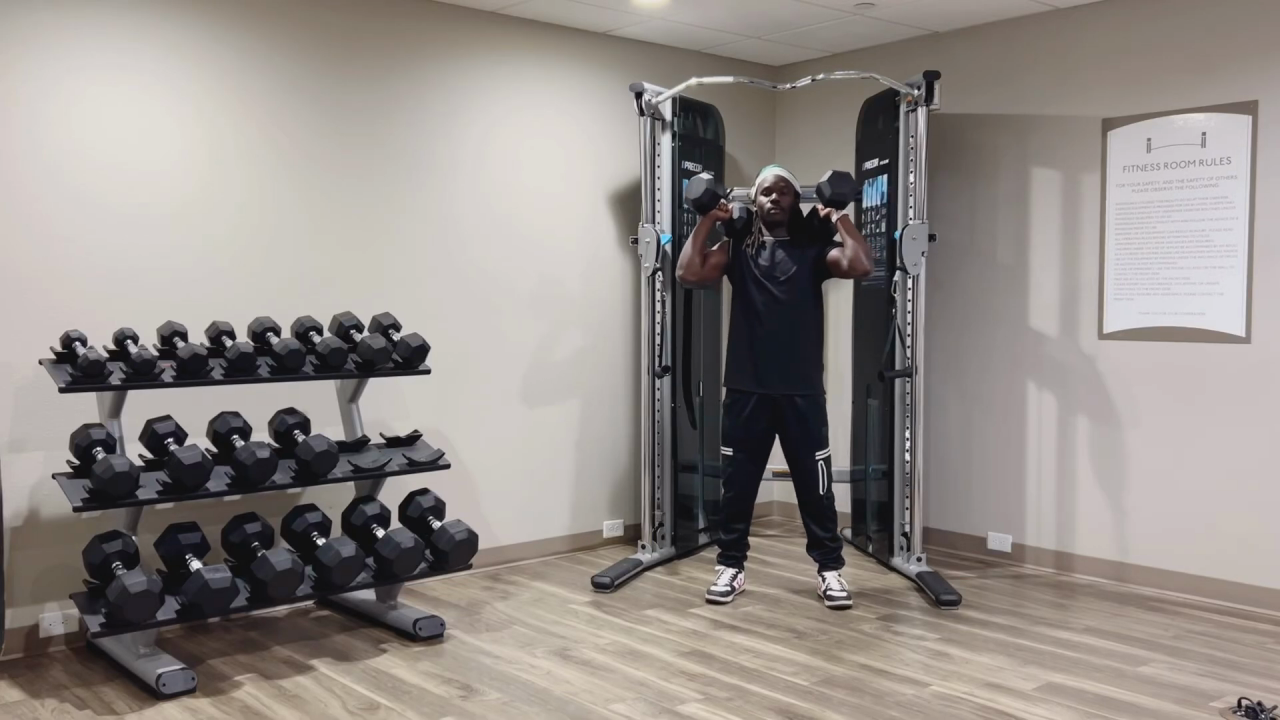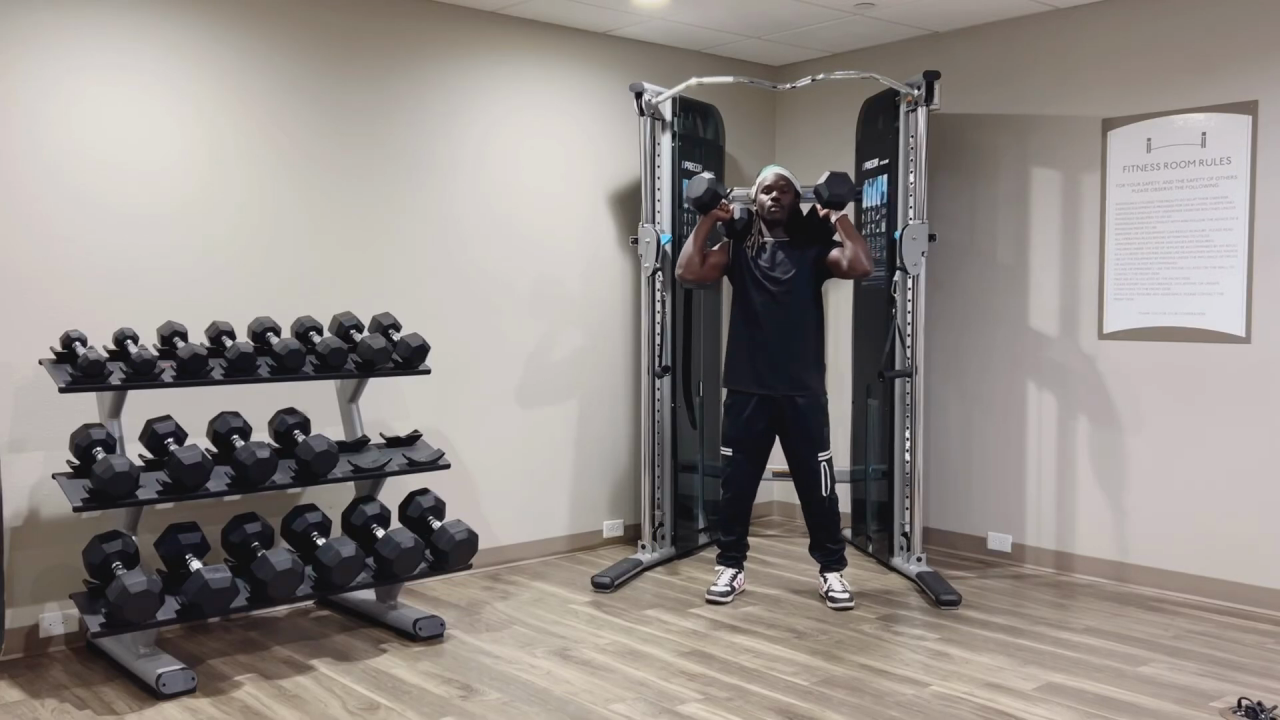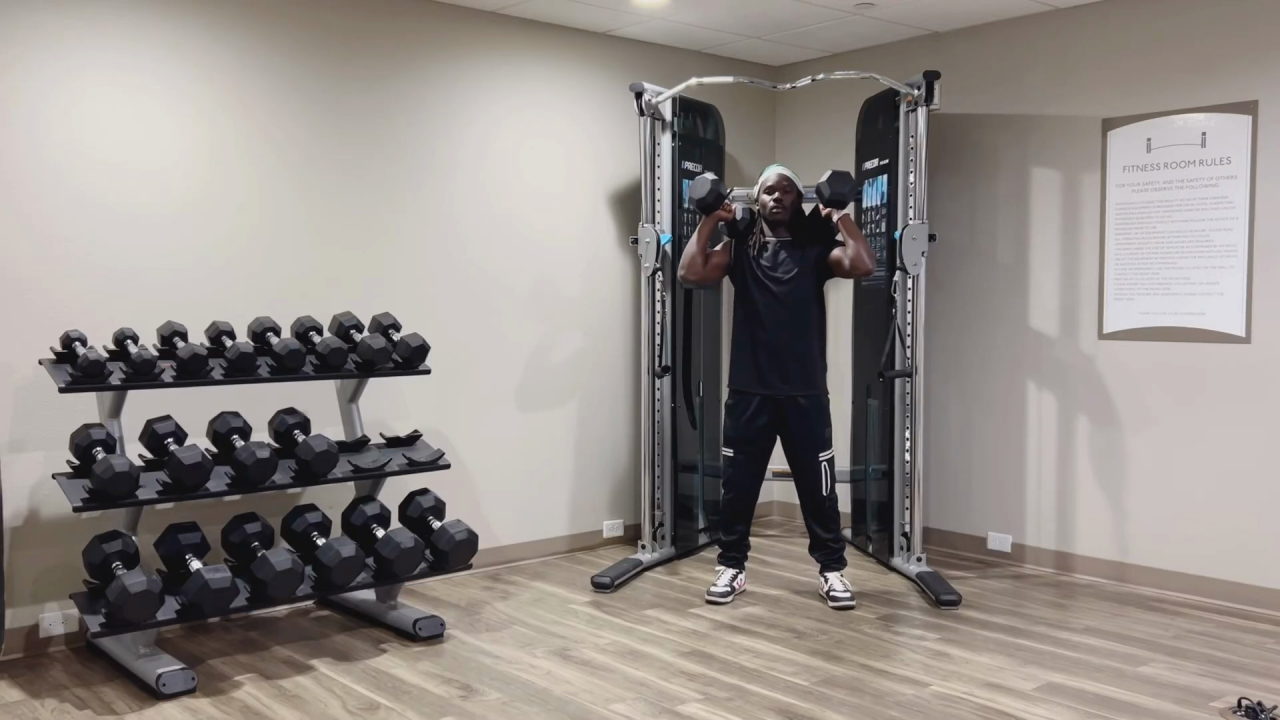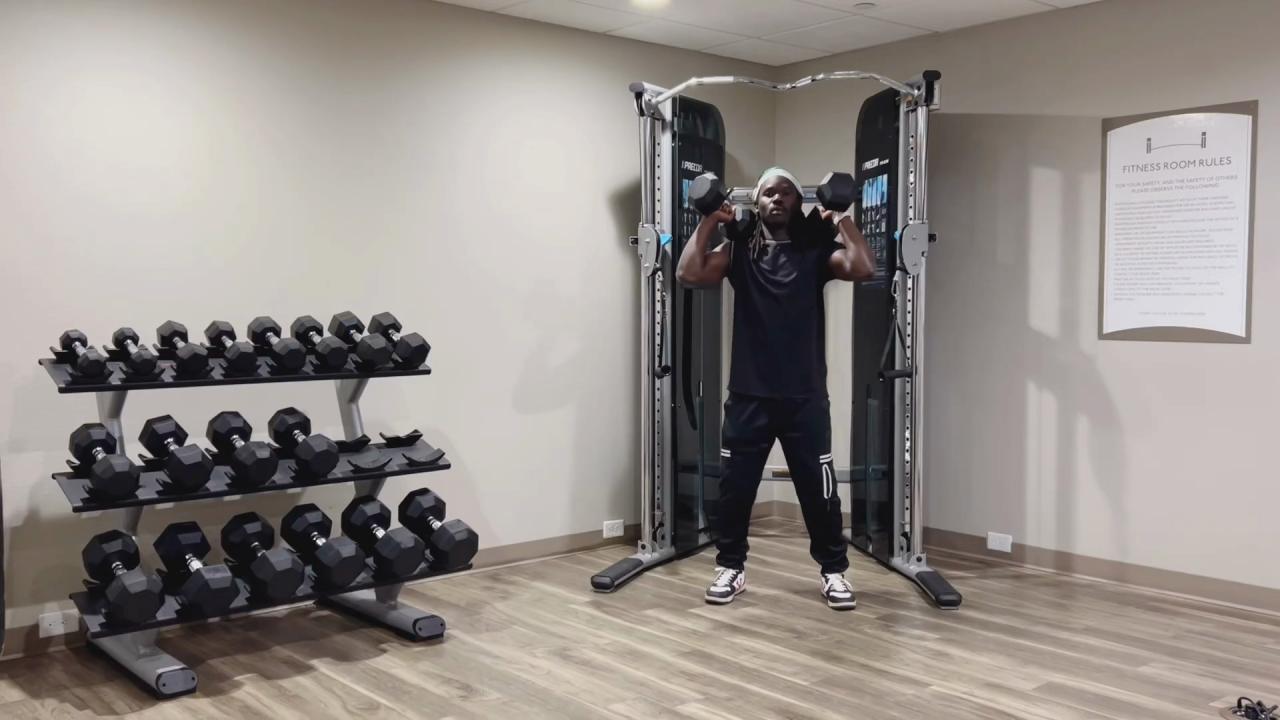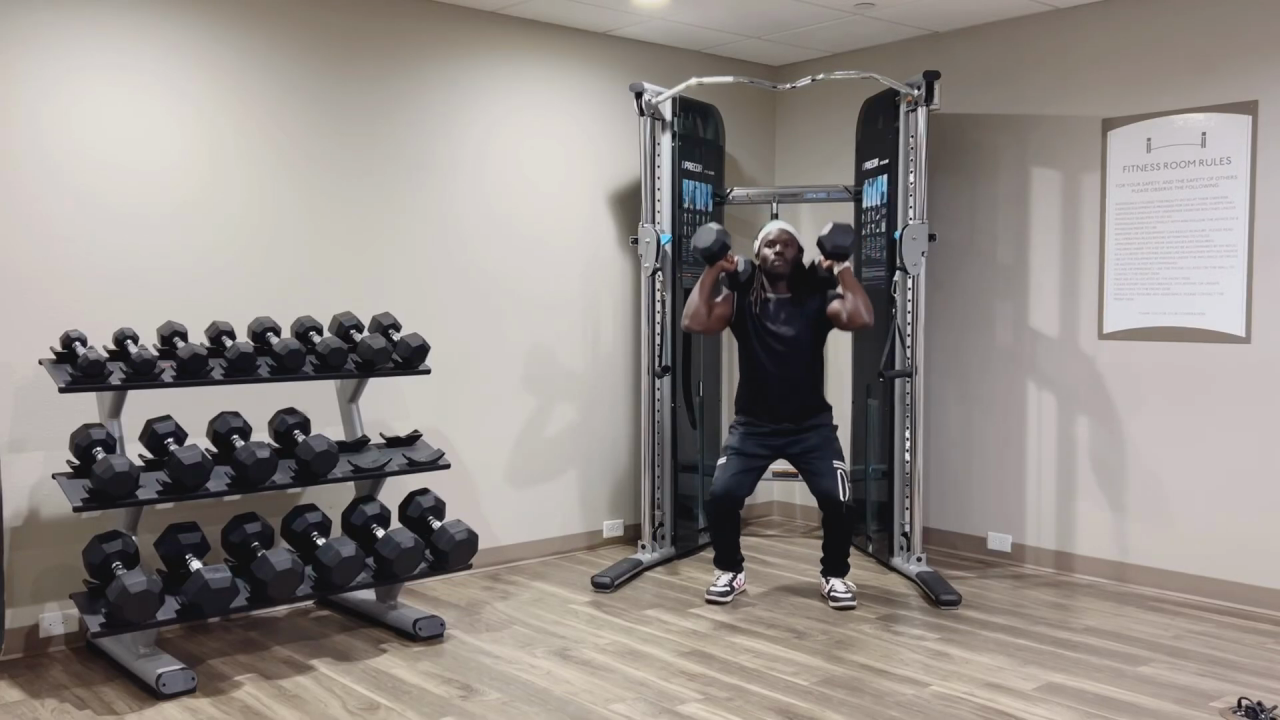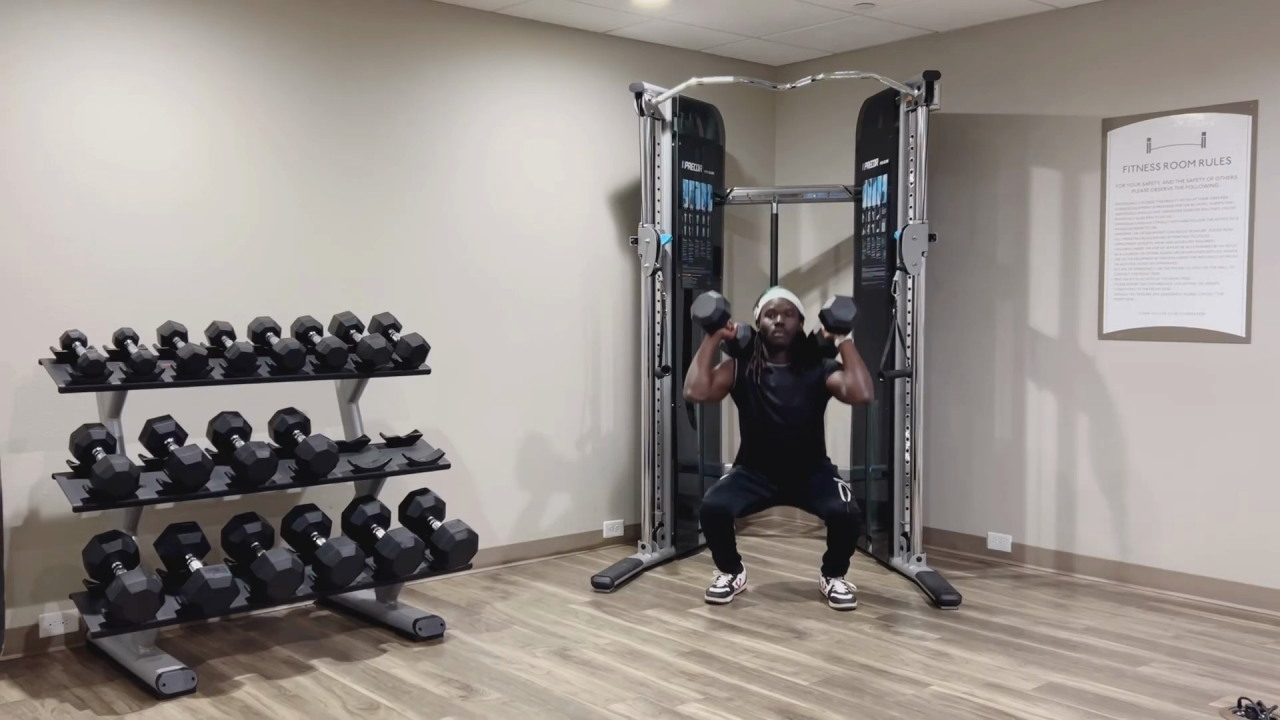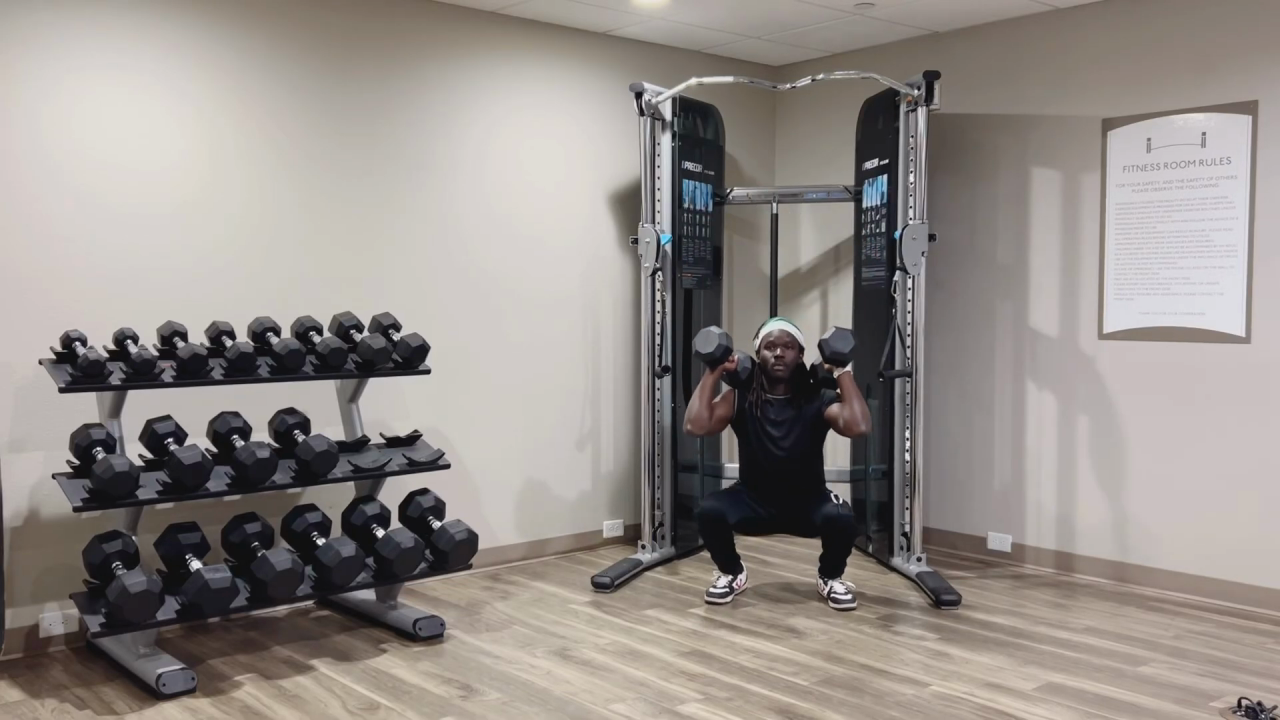
dt=0.4s
person 1, frame 1
left shoulder: (815, 247)
right shoulder: (737, 249)
left elbow: (860, 265)
right elbow: (689, 272)
left wrist: (839, 218)
right wrist: (707, 221)
left hip: (802, 389)
right hip: (746, 388)
left knee: (815, 483)
right knee: (738, 482)
left ankle: (830, 569)
right ankle: (731, 566)
person 1, frame 2
left shoulder: (815, 248)
right shoulder: (737, 249)
left elbow: (860, 265)
right elbow: (688, 271)
left wrist: (839, 217)
right wrist: (708, 220)
left hip: (804, 390)
right hip: (747, 389)
left knee: (817, 485)
right knee: (737, 483)
left ankle: (831, 570)
right ankle: (730, 566)
person 1, frame 3
left shoulder: (817, 248)
right shoulder: (739, 249)
left elbow: (862, 265)
right elbow: (690, 272)
left wrist: (841, 216)
right wrist: (710, 221)
left hip: (805, 391)
right hip: (749, 390)
left knee: (818, 485)
right knee: (739, 483)
left ankle: (832, 570)
right ankle: (731, 567)
person 1, frame 4
left shoulder: (817, 250)
right shoulder: (738, 251)
left elbow: (863, 267)
right elbow: (689, 273)
left wrist: (841, 218)
right wrist: (709, 221)
left hip: (805, 395)
right hip: (748, 395)
left knee: (818, 487)
right knee: (735, 485)
left ankle: (833, 572)
right ankle: (730, 569)
person 1, frame 5
left shoulder: (819, 300)
right shoulder: (740, 300)
left elbow: (862, 319)
right elbow: (693, 323)
left wrist: (843, 270)
right wrist: (712, 271)
left hip: (811, 426)
right hip: (752, 425)
left knee: (837, 498)
right knee: (722, 495)
left ankle: (835, 575)
right ankle: (729, 571)
person 1, frame 6
left shoulder: (819, 369)
right shoulder: (740, 368)
left elbow: (861, 394)
right elbow: (696, 392)
left wrist: (844, 341)
right wrist: (712, 340)
left hip: (811, 474)
right hip: (754, 474)
left knee: (845, 512)
right knee: (713, 507)
left ankle: (833, 576)
right ankle: (730, 571)
person 1, frame 7
left shoulder: (818, 400)
right shoulder: (740, 399)
left elbow: (859, 427)
right elbow: (695, 426)
left wrist: (842, 373)
right wrist: (713, 373)
left hip: (807, 500)
right hip: (754, 499)
left knee: (839, 518)
right knee: (709, 511)
left ankle: (831, 577)
right ankle: (731, 573)
